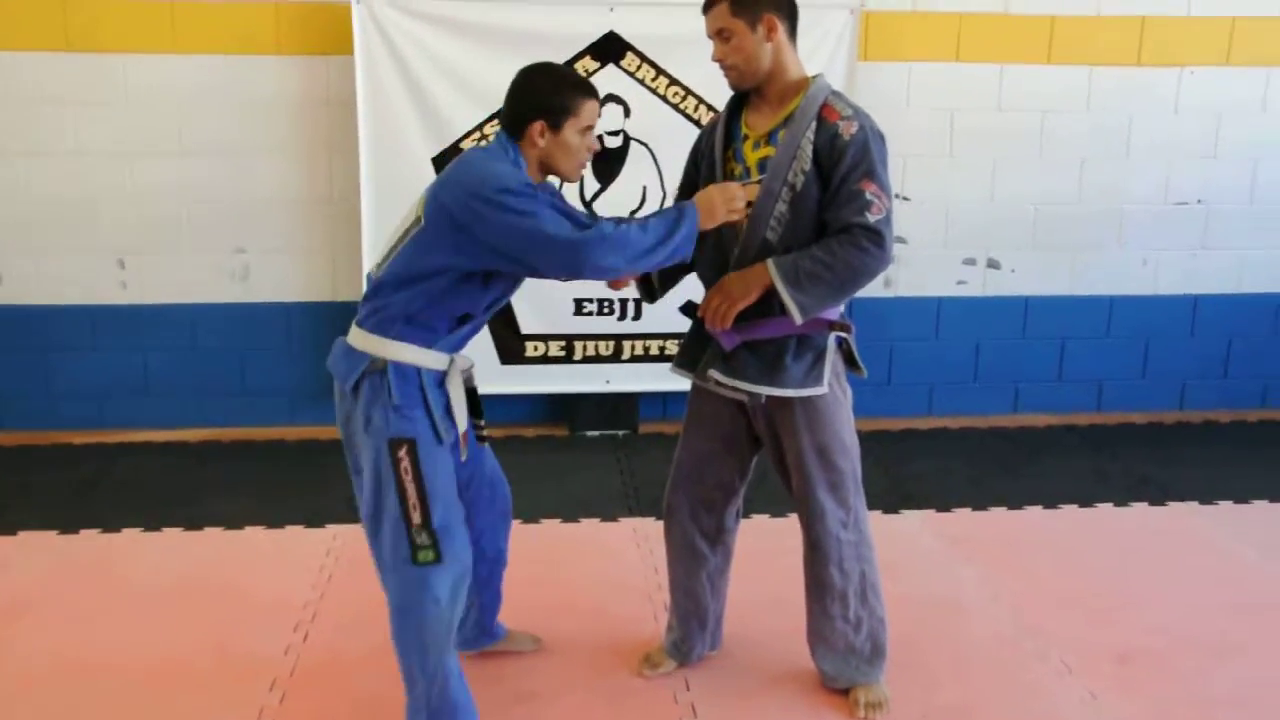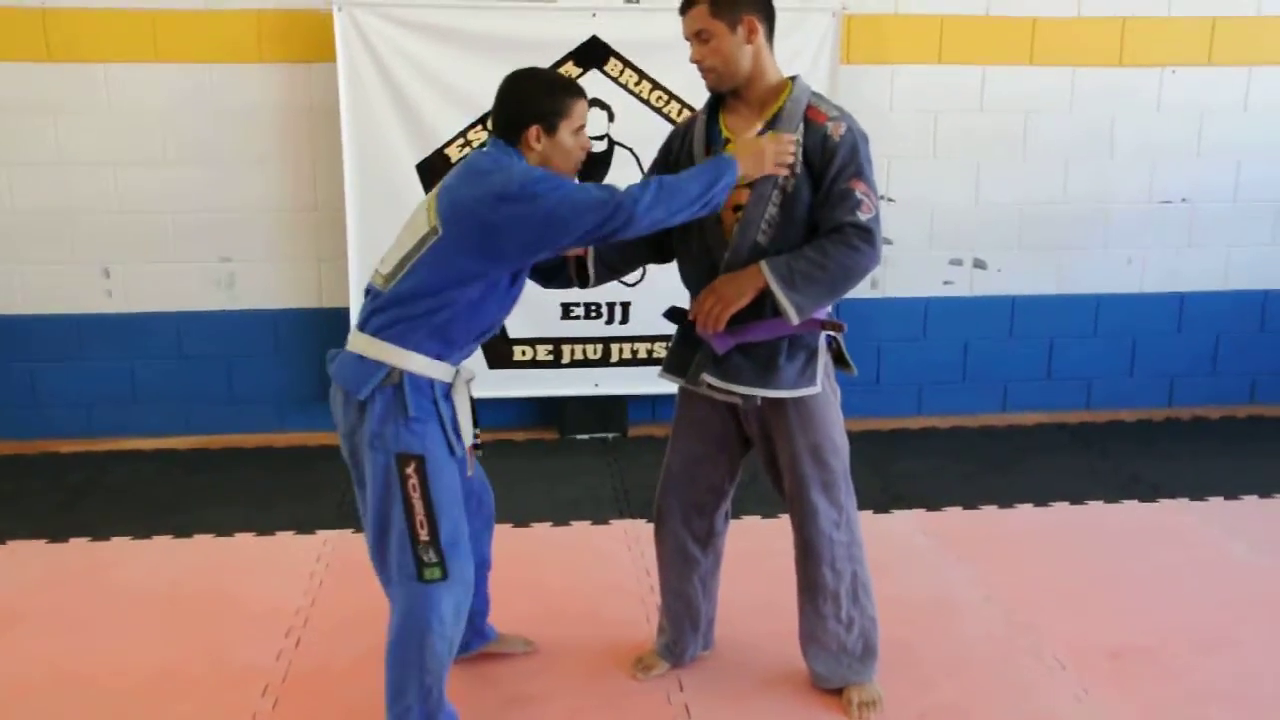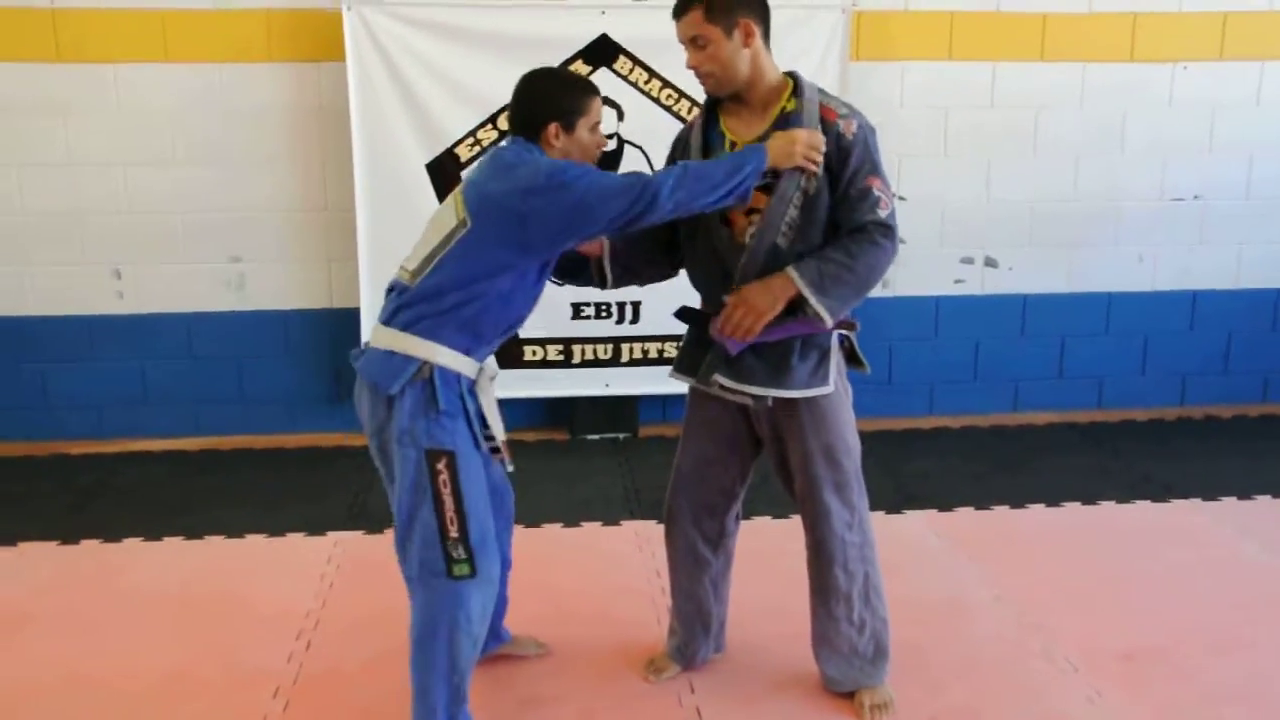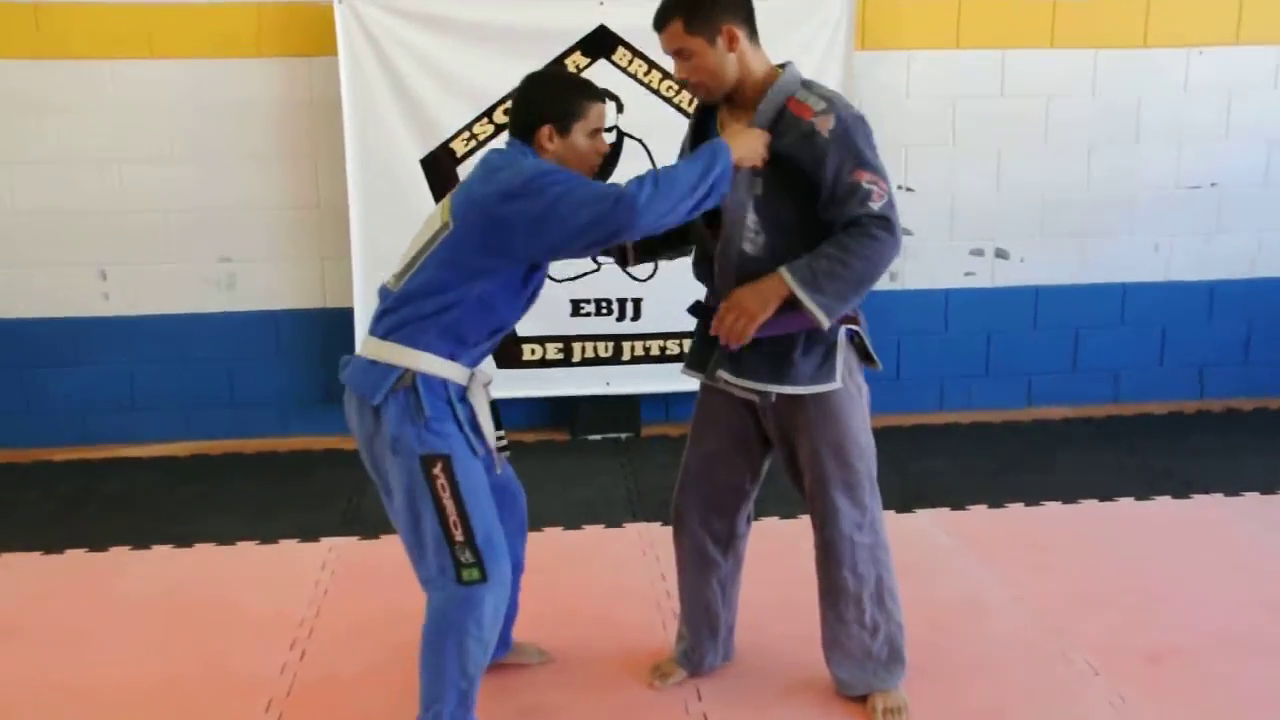
dt=0.2s
person 1, frame 1
left shoulder: (843, 129)
right shoulder: (720, 132)
left elbow: (867, 244)
left wrist: (762, 278)
right wrist: (645, 266)
left hip: (803, 358)
right hip: (722, 352)
left knee: (832, 518)
right knee: (693, 505)
right ankle: (690, 635)
person 1, frame 2
left shoulder: (827, 129)
right shoulder: (693, 135)
left elbow: (857, 243)
right elbow: (648, 229)
left wrist: (756, 280)
right wrist: (576, 253)
left hip: (791, 359)
right hip: (709, 356)
left knee: (823, 517)
right knee: (684, 510)
left ankle: (845, 663)
right ankle: (684, 637)
person 1, frame 3
left shoulder: (837, 127)
right shoulder: (695, 141)
left elbow: (875, 238)
right elbow: (664, 246)
left wrist: (786, 287)
right wrist: (595, 250)
left hip: (804, 359)
right hip: (720, 356)
left knee: (835, 519)
right knee: (694, 511)
right ankle: (693, 640)
person 1, frame 4
left shoulder: (823, 122)
right shoulder: (707, 125)
left elbow: (874, 233)
left wrist: (776, 288)
left hip: (811, 355)
right hip: (732, 353)
left knee: (845, 519)
right knee: (702, 510)
right ankle: (702, 646)
person 2, frame 1
left shoulder: (515, 181)
right shoulder: (486, 185)
left elbow: (581, 232)
right elbow: (587, 250)
left wrist: (691, 215)
right wrist: (693, 218)
left hip: (428, 376)
right hip: (390, 381)
left knee: (486, 504)
right knee: (434, 556)
left ankle: (477, 628)
person 2, frame 2
left shoulder: (492, 177)
right shoulder: (509, 191)
right elbow: (622, 212)
right wrist: (736, 165)
left hip: (414, 383)
right hip: (394, 390)
left knee: (468, 510)
right knee: (435, 571)
left ankle: (468, 634)
person 2, frame 3
left shoulder: (512, 175)
right shoulder: (536, 183)
right elbow: (651, 196)
left wrist: (587, 251)
right wrist: (767, 157)
left hip: (424, 377)
right hip: (418, 385)
left knee: (490, 509)
right knee: (455, 567)
left ankle: (481, 636)
person 2, frame 4
left shoulder: (510, 183)
right shoulder: (523, 186)
left elbow: (595, 219)
right elbow: (629, 210)
right wrist: (725, 154)
left hip: (428, 387)
right hip: (407, 395)
left knee: (500, 511)
right knee: (473, 572)
left ankle: (485, 642)
